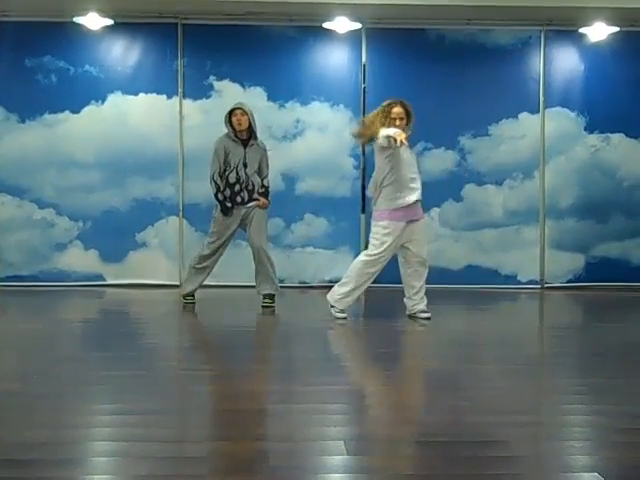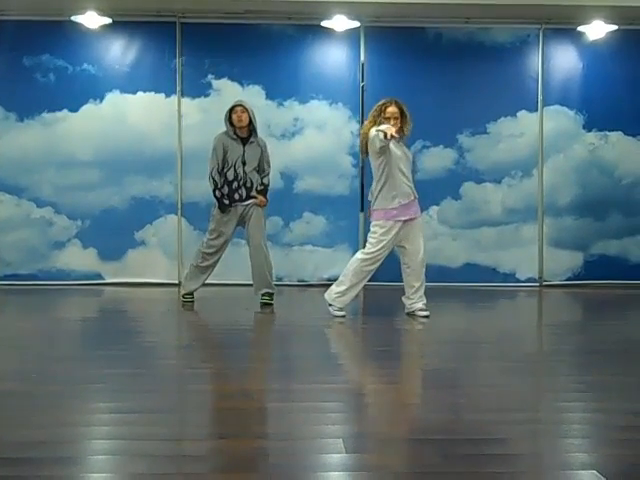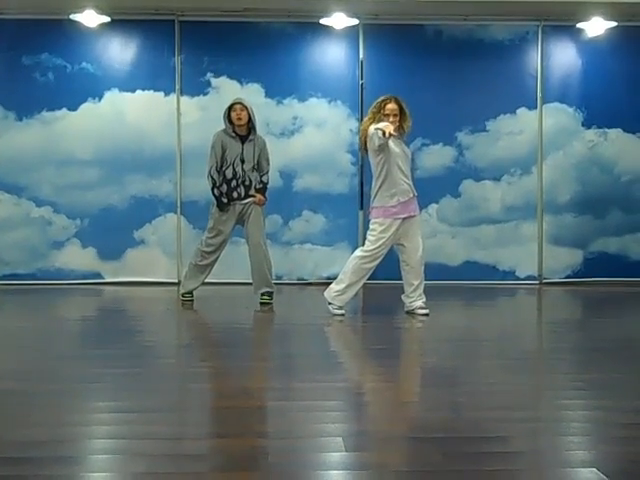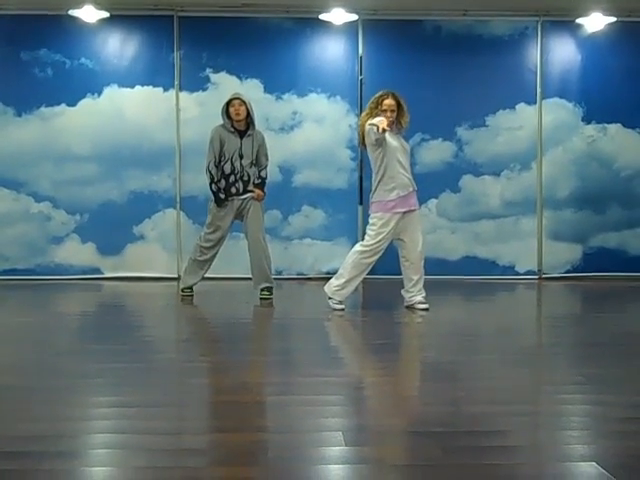
dt=0.5s
person 1, frame 1
left shoulder: (400, 142)
right shoulder: (385, 140)
right elbow: (385, 136)
right wrist: (395, 134)
left hip: (413, 209)
right hip: (391, 212)
left knee: (417, 259)
right knee: (373, 257)
left ankle: (416, 304)
right ankle: (338, 299)
person 1, frame 2
left shoulder: (398, 143)
right shoulder: (377, 139)
right elbow: (378, 135)
right wrist: (384, 130)
left hip: (409, 207)
right hip: (388, 211)
left knee: (415, 258)
right knee: (369, 256)
left ankle: (415, 303)
right ankle: (336, 298)
person 1, frame 3
left shoulder: (398, 139)
right shoulder: (376, 137)
right elbow: (376, 133)
right wrist: (383, 128)
left hip: (409, 205)
right hip: (386, 209)
left knee: (414, 256)
right knee: (368, 254)
left ankle: (414, 301)
right ankle: (335, 296)
person 1, frame 4
left shoulder: (396, 134)
right shoulder: (374, 132)
right elbow: (372, 128)
right wrist: (377, 122)
left hip: (408, 199)
right hip: (386, 203)
left knee: (414, 251)
right knee: (368, 248)
left ankle: (414, 296)
right ankle: (335, 291)
person 2, frame 1
left shoulder: (259, 146)
right shoulder: (223, 143)
left elbow: (264, 174)
right elbow: (215, 175)
left wrist: (265, 195)
right wrist: (224, 203)
left hip: (254, 205)
right hip: (229, 206)
left knee: (260, 246)
right knee: (212, 248)
left ankle: (268, 291)
right ankle: (189, 288)
person 2, frame 2
left shoulder: (259, 143)
right shoulder: (222, 140)
left elbow: (265, 172)
right elbow: (214, 172)
left wrist: (263, 193)
right wrist: (221, 200)
left hip: (253, 203)
right hip: (227, 203)
left knee: (258, 245)
right knee: (212, 246)
left ankle: (266, 290)
right ankle: (189, 287)
person 2, frame 3
left shoulder: (258, 141)
right shoulder: (221, 138)
left elbow: (264, 170)
right elbow: (213, 169)
left wrist: (262, 192)
right wrist: (219, 198)
left hip: (251, 201)
right hip: (226, 201)
left knee: (258, 244)
right knee: (211, 244)
left ankle: (265, 289)
right ankle: (188, 286)
person 2, frame 4
left shoulder: (257, 136)
right shoulder: (219, 132)
left elbow: (263, 165)
right elbow: (211, 164)
left wrist: (260, 187)
right wrist: (217, 193)
left hip: (250, 196)
right hip: (224, 197)
left knee: (257, 239)
right knee: (210, 239)
left ankle: (265, 284)
right ankle: (187, 281)
